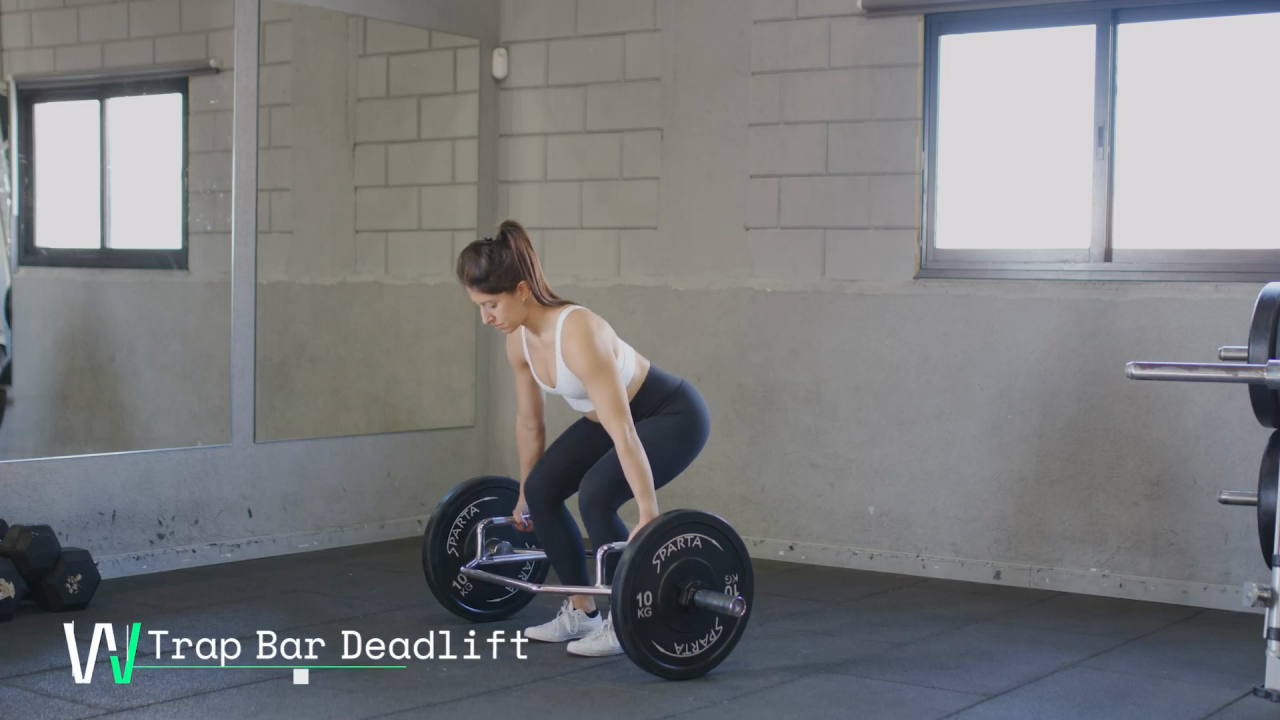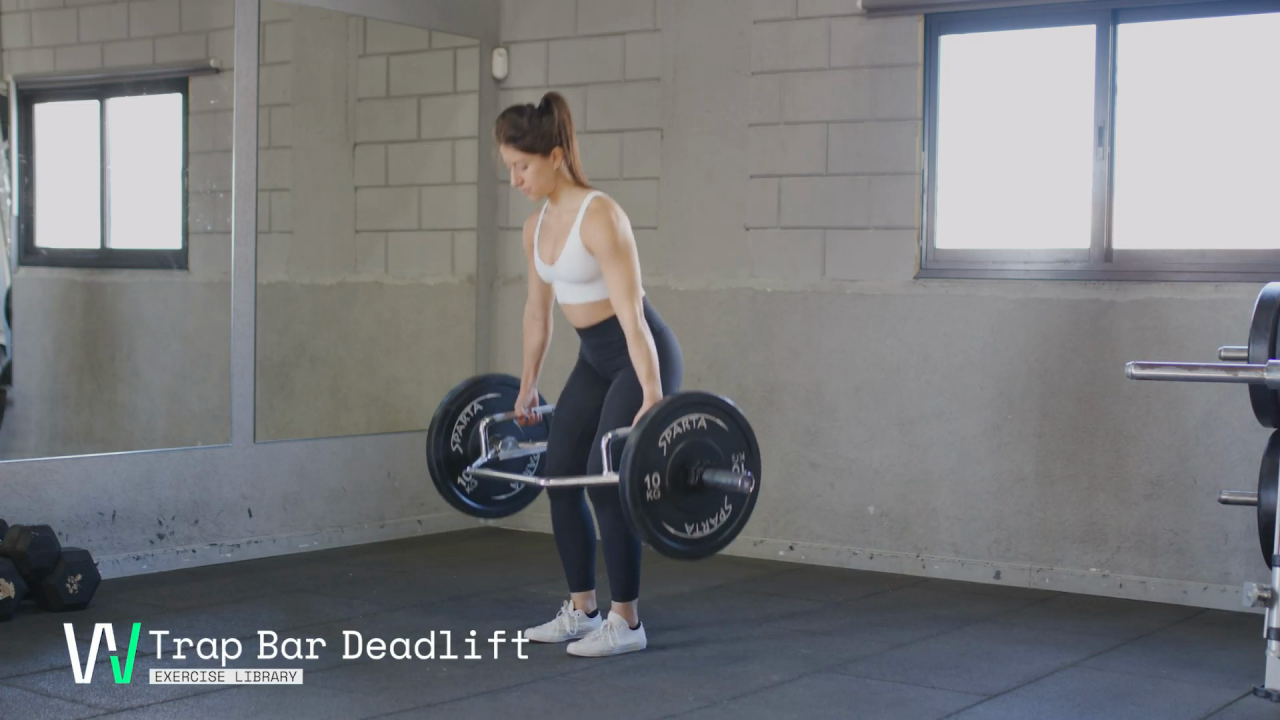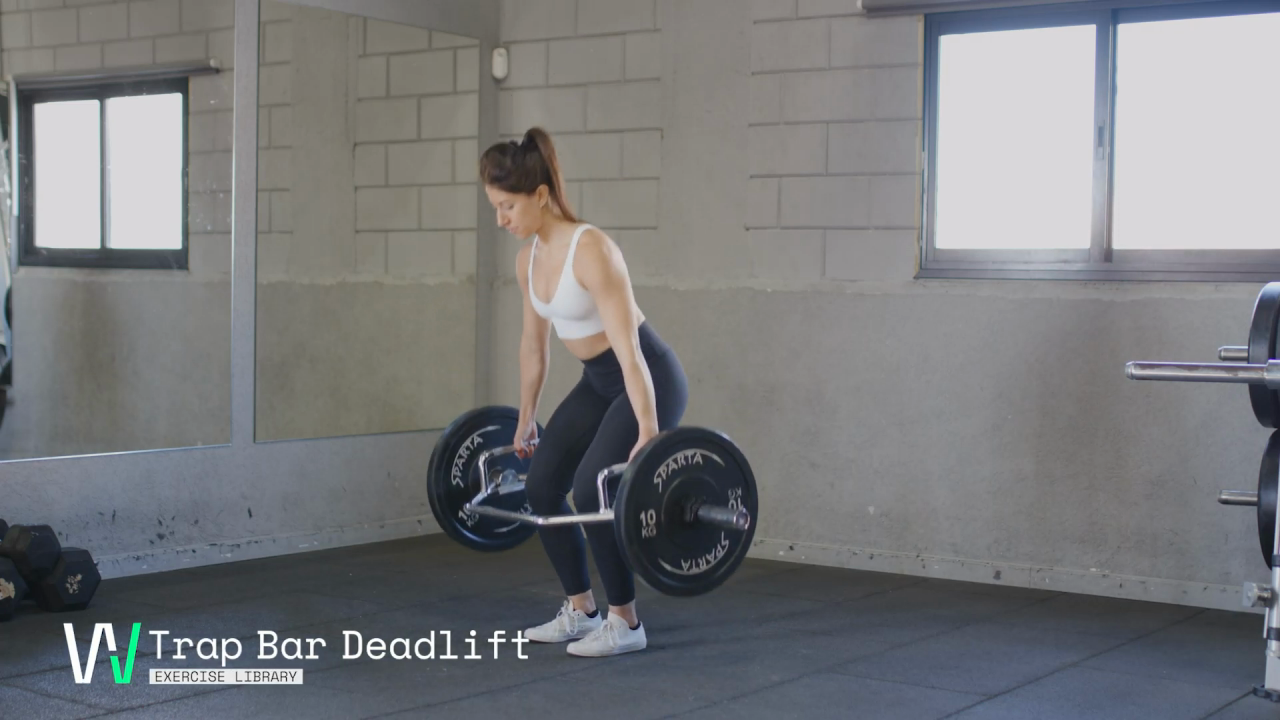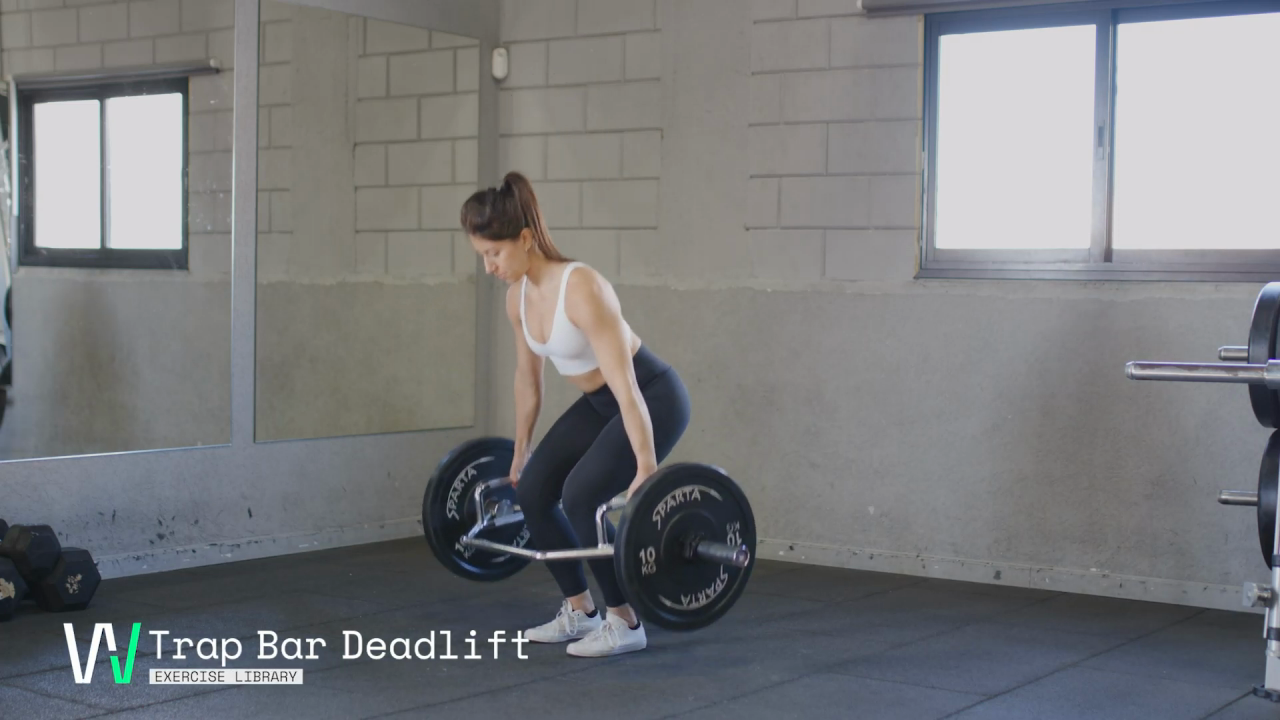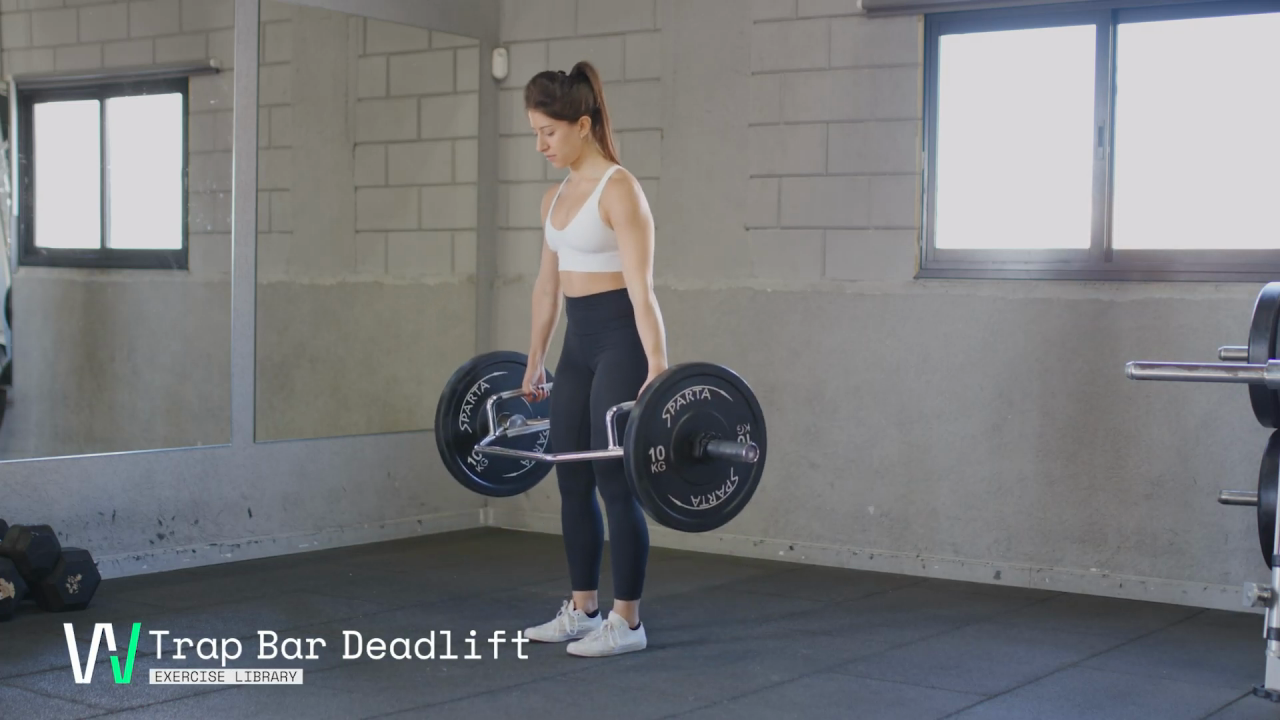
dt=1s
person 1, frame 1
left shoulder: (579, 335)
right shoulder: (519, 339)
left elbow: (623, 433)
right elbow: (529, 422)
left wrist: (649, 518)
right wrist: (526, 497)
left hip: (675, 414)
right hip: (612, 413)
left knee: (598, 494)
right knee: (542, 489)
right ankle: (581, 611)
person 1, frame 2
left shoulder: (599, 215)
right shoulder: (536, 225)
left elbow: (632, 316)
right elbow: (537, 312)
left wrist: (653, 401)
right wrist: (527, 389)
left hip: (640, 355)
right hip: (595, 360)
left knee: (607, 479)
right knee: (559, 476)
left ankle: (626, 622)
right ankle: (581, 609)
person 1, frame 3
left shoulder: (592, 250)
right shoulder: (529, 256)
left elbow: (629, 349)
right elbow: (533, 344)
left wrist: (649, 436)
right wrist: (526, 420)
left hip: (646, 382)
right hip: (597, 382)
left knee: (591, 491)
right knee: (541, 487)
left ankle: (625, 621)
right ankle: (581, 609)
person 1, frame 4
left shoulder: (583, 290)
right shoulder: (519, 297)
left elbow: (627, 388)
right elbow: (527, 378)
left wrist: (646, 473)
right wrist: (520, 454)
left hip: (653, 398)
right hip: (599, 403)
left knee: (581, 495)
right knee: (531, 491)
left ankle: (625, 621)
right ankle: (579, 610)
person 1, frame 5
left shoulder: (619, 189)
right shoulder: (556, 196)
left elbow: (642, 289)
right elbow: (547, 286)
left wrist: (658, 372)
right wrist: (534, 362)
left hip: (621, 343)
right hip: (579, 346)
left knee: (615, 482)
right knee: (572, 480)
left ankle: (627, 621)
right ankle: (582, 609)
